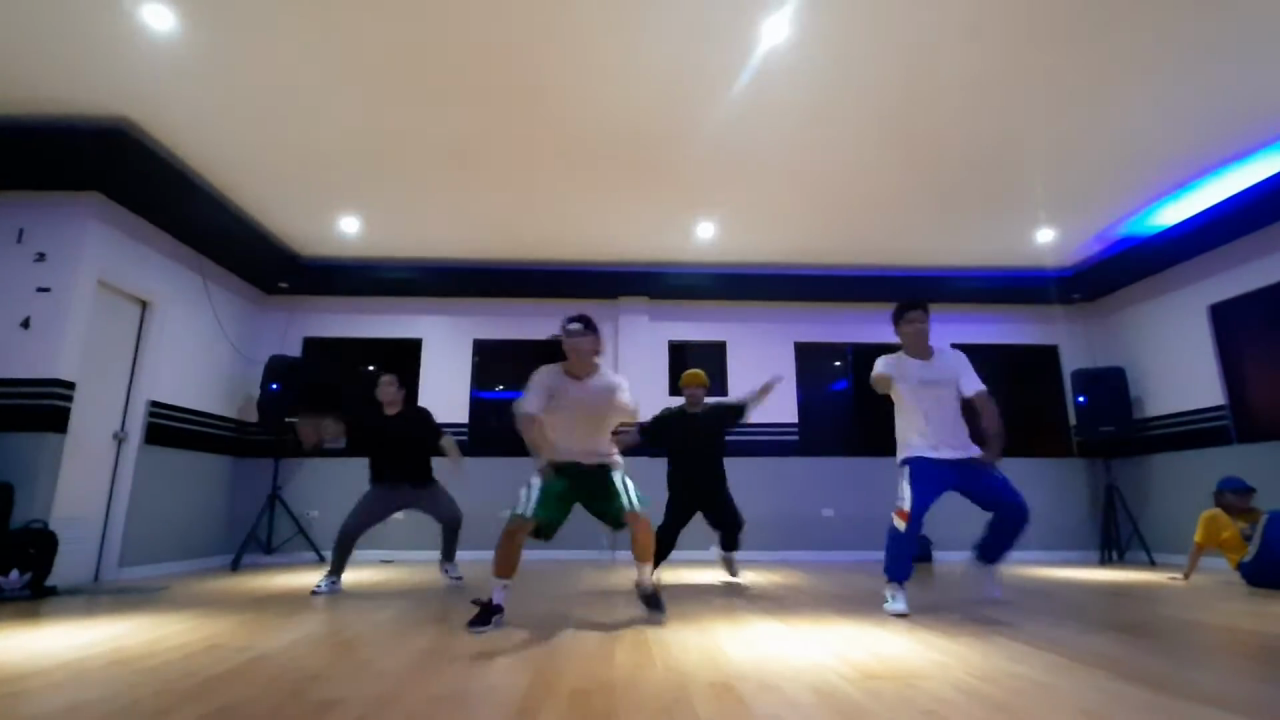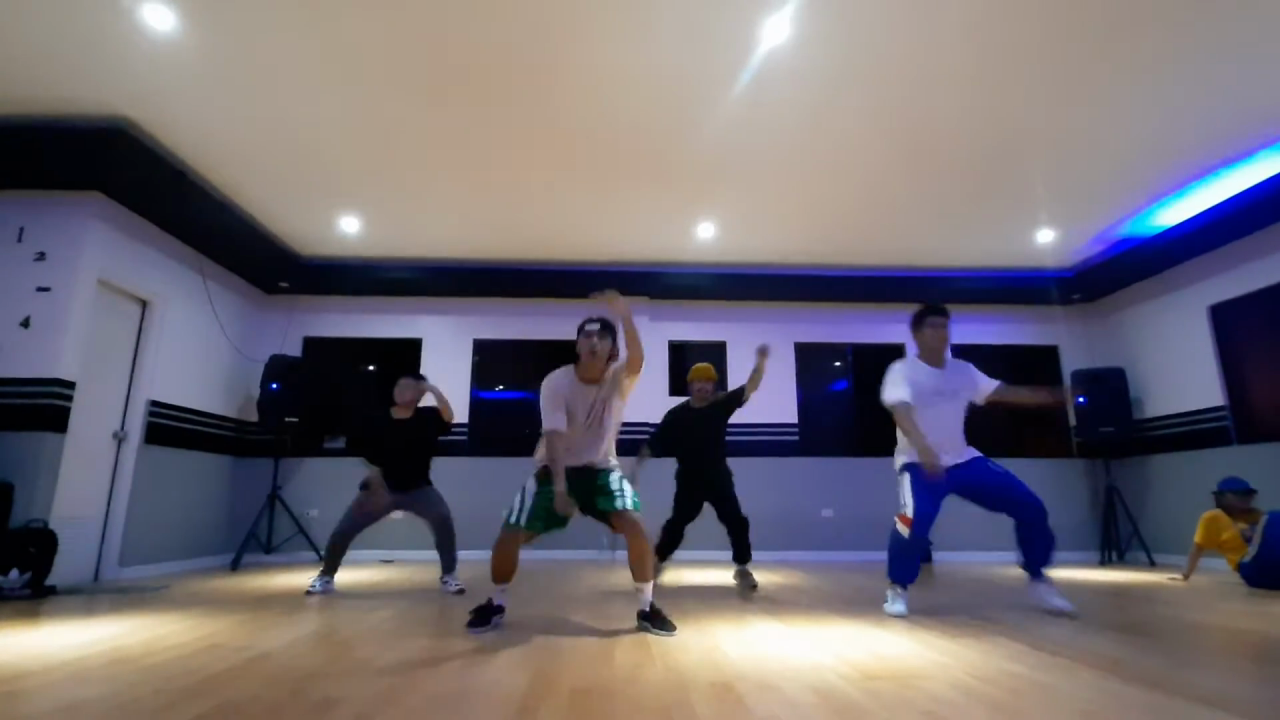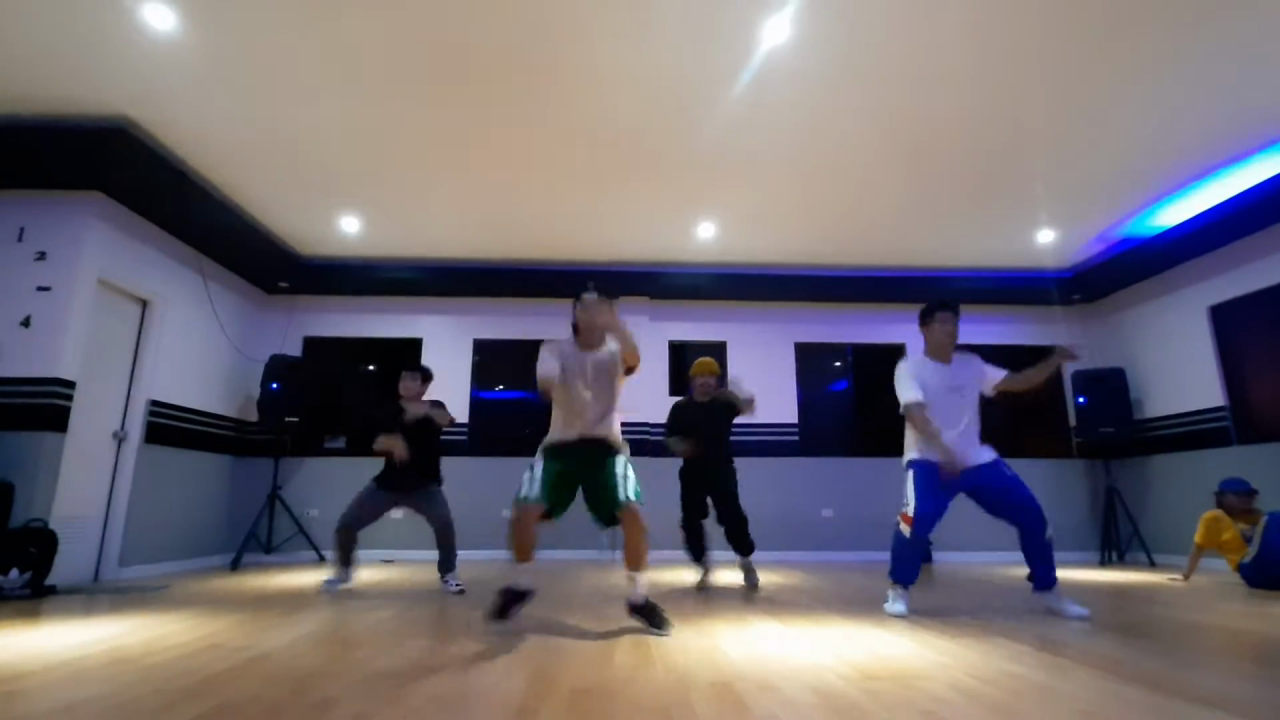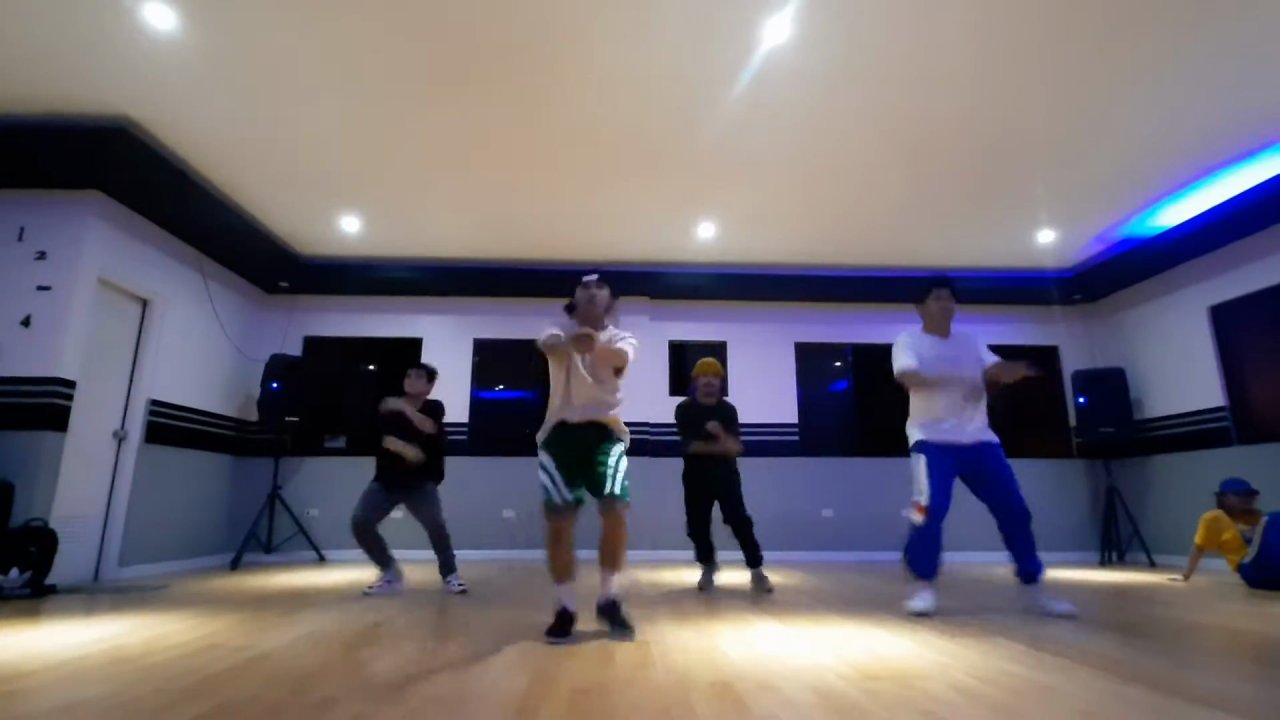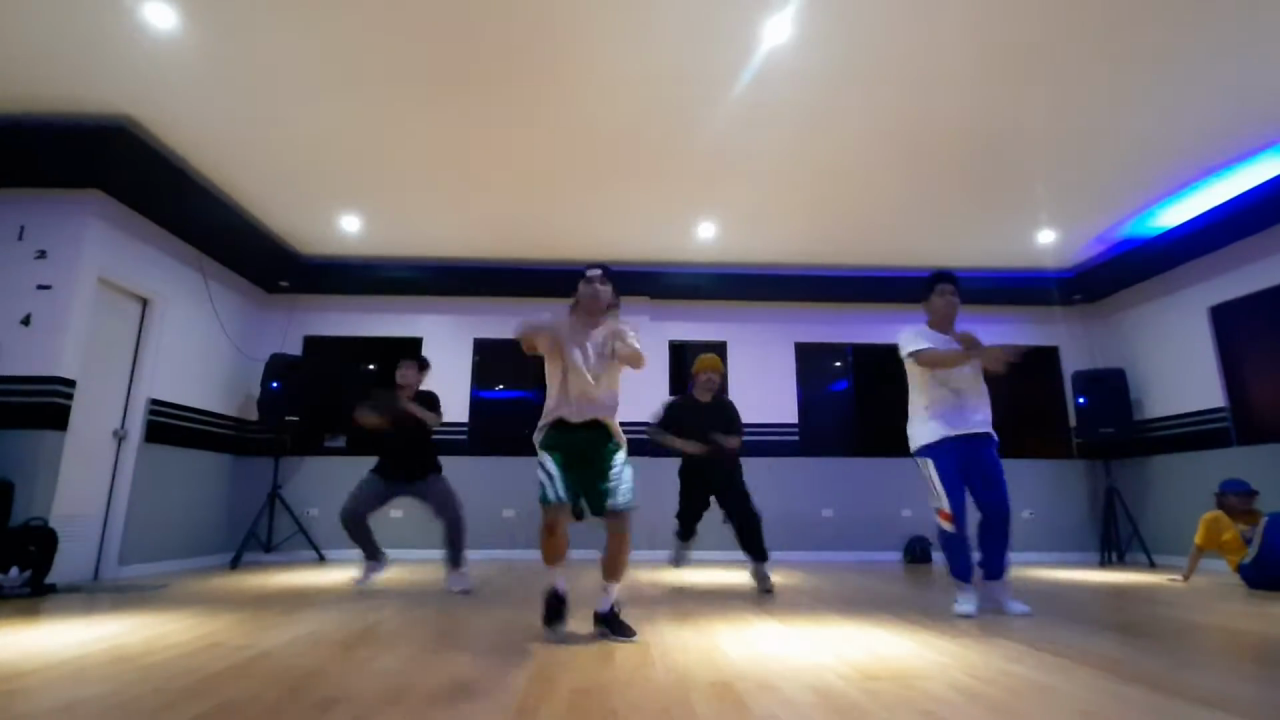
dt=0.1s
person 1, frame 1
left shoulder: (612, 383)
right shoulder: (546, 378)
left elbow: (629, 416)
right elbow: (526, 417)
left wrist: (622, 409)
right wrist: (539, 448)
left hip: (601, 466)
right hip: (556, 467)
left knee: (639, 521)
right knee: (516, 528)
left ankle: (646, 585)
right ankle: (496, 602)
person 1, frame 2
left shoulder: (620, 380)
right shoulder: (556, 383)
left elbow: (636, 363)
right elbow: (553, 437)
left wrist: (626, 318)
right wrist: (558, 483)
left hip: (599, 470)
right hip: (552, 470)
left knee: (633, 528)
right knee: (509, 537)
left ankle: (647, 608)
right ankle: (496, 603)
person 1, frame 3
left shoulder: (617, 354)
right shoulder: (555, 348)
left elbow: (632, 358)
right elbow: (546, 382)
left wrist: (612, 325)
right wrist: (560, 388)
left hip: (605, 446)
right hip: (561, 445)
left knee: (632, 517)
right knee: (525, 511)
left ankle: (639, 599)
right ankle: (519, 586)
person 1, frame 4
left shoulder: (620, 337)
right shoulder: (559, 330)
left elbow: (617, 362)
right elbow: (551, 348)
left wrist: (602, 348)
right wrist: (574, 341)
left hip: (604, 432)
right hip: (561, 432)
left knee: (613, 512)
right knee: (560, 521)
left ankle: (609, 600)
right ankle: (565, 608)
person 1, frame 5
left shoulder: (618, 333)
right shoulder: (555, 327)
left elbow: (636, 359)
right elbow: (529, 340)
left wrist: (623, 350)
right wrist: (565, 328)
left hip: (602, 435)
right hip: (559, 431)
left knee: (619, 521)
right knee: (554, 515)
left ankle: (606, 610)
right ankle: (557, 590)
person 2, frame 1
left shoulder: (955, 357)
right shoulder: (890, 364)
left elbow: (982, 399)
right elbow: (880, 383)
left wrist: (994, 440)
right wrist: (884, 380)
left hip: (964, 455)
right hip: (921, 457)
left knee: (1014, 509)
right knee: (910, 513)
left ankle: (984, 563)
right ankle: (895, 587)
person 2, frame 2
left shoulder: (963, 370)
right shoulder: (901, 371)
left elbow: (1003, 393)
right elbow: (901, 413)
left wrist: (1046, 396)
right wrist: (928, 454)
left hip: (963, 460)
right hip: (919, 463)
left knee: (1030, 506)
right knee: (914, 519)
left ankle: (1039, 579)
right ankle: (896, 590)
person 2, frame 3
left shoulder: (971, 364)
right shoulder: (910, 368)
left elbow: (1016, 382)
right elbow: (915, 414)
left wrist: (1053, 362)
right wrist: (944, 452)
left hip: (977, 460)
right hip: (929, 460)
left knee: (1031, 517)
right knee: (917, 518)
left ankle: (1048, 591)
right ankle: (898, 590)
person 2, frame 4
left shoulder: (968, 343)
right shoulder: (908, 342)
left elbow: (998, 373)
right elbow: (909, 380)
left wrist: (1017, 370)
right wrist: (952, 383)
left hip: (978, 439)
right hip: (932, 439)
left knee: (1014, 509)
right knee: (929, 508)
left ankle: (1033, 587)
right ankle: (923, 586)
person 2, frame 5
left shoulder: (965, 339)
right shoulder: (913, 335)
left elbow: (995, 364)
right elbow: (928, 359)
left wrist: (979, 350)
right wrist: (985, 354)
left hip: (975, 434)
right hip: (934, 435)
left knee: (997, 509)
right knee: (952, 511)
left ankle: (994, 584)
right ankle: (964, 588)
person 3, frame 1
left shoulder: (719, 411)
right shoulder: (670, 418)
left elbow: (747, 403)
right elbow: (640, 434)
left wrist: (766, 389)
left hip: (715, 485)
right hip: (682, 487)
left knee: (732, 523)
right knee: (670, 528)
left ankle: (728, 554)
person 3, frame 2
left shoulder: (721, 405)
right shoulder: (676, 414)
left elbow: (750, 387)
right elbow: (654, 443)
left wrist: (761, 360)
right wrist: (637, 464)
left hip: (718, 478)
right hip: (689, 478)
left knee: (736, 522)
right knee: (677, 523)
left ankle: (743, 568)
right ankle: (657, 562)
person 3, frame 3
left shoulder: (725, 404)
right shoulder: (680, 409)
left elbow: (749, 408)
right elbow: (672, 438)
left wrist: (734, 395)
right wrist: (679, 445)
left hip: (722, 473)
right hip: (692, 475)
left knee: (734, 519)
right knee: (691, 522)
left ankle: (746, 562)
right ankle: (704, 567)
person 3, frame 4
left shoulder: (727, 410)
right shoulder: (685, 409)
left elbow: (735, 447)
right elbow: (690, 445)
left wrist: (720, 433)
right wrist: (721, 447)
left hip: (725, 476)
right hip: (697, 477)
left knee: (740, 523)
right knee: (698, 526)
left ankle: (757, 571)
right ankle: (708, 569)
person 3, frame 5
left shoulder: (725, 406)
right shoulder: (678, 406)
left elbow: (736, 441)
right elbow: (656, 431)
left wrist: (723, 441)
right wrist: (681, 443)
left hip: (726, 473)
right hip: (694, 474)
left knee: (746, 517)
right knee: (688, 518)
left ankle: (759, 568)
right ankle: (683, 541)
person 4, frame 1
left shoulder: (419, 416)
right shoulder: (370, 423)
left elbow: (440, 437)
right elbow: (340, 430)
left wrist: (454, 454)
right wrist: (316, 429)
left hip: (420, 485)
right hip: (385, 488)
left knee: (453, 516)
right knee: (348, 531)
left ankle: (448, 562)
right ankle: (333, 577)
person 4, frame 2
left shoulder: (429, 416)
right shoulder: (379, 423)
left elbow: (448, 419)
right elbow: (371, 459)
left wrist: (435, 392)
right wrist: (377, 489)
left hip: (417, 488)
right hip: (381, 489)
left knee: (442, 519)
right knee: (341, 533)
left ankle: (448, 574)
right ankle: (326, 576)
person 4, frame 3
left shoulder: (435, 408)
right shoulder: (390, 413)
left elbow: (446, 421)
right elbow: (377, 445)
left wrist: (425, 410)
right wrist: (392, 442)
left hip: (424, 485)
right hip: (388, 484)
left knee: (443, 522)
right knee: (346, 524)
left ankle: (448, 574)
right ankle: (343, 571)
person 4, frame 4
left shoulder: (433, 408)
right shoulder: (390, 408)
left elbow: (429, 428)
right elbow: (386, 439)
left wrist: (405, 408)
right wrist: (405, 448)
left hip: (420, 483)
right hip: (386, 481)
left knee: (435, 525)
right knee: (360, 523)
left ankle: (449, 574)
right ankle: (390, 574)
person 4, frame 5
left shoulder: (428, 399)
right shoulder: (384, 399)
left elbow: (434, 421)
right elbow: (364, 416)
left wrist: (410, 407)
right wrist: (373, 418)
left hip: (424, 476)
right hip: (386, 474)
left knee: (453, 515)
right knee: (349, 514)
left ankle: (456, 570)
right ankle: (374, 558)
